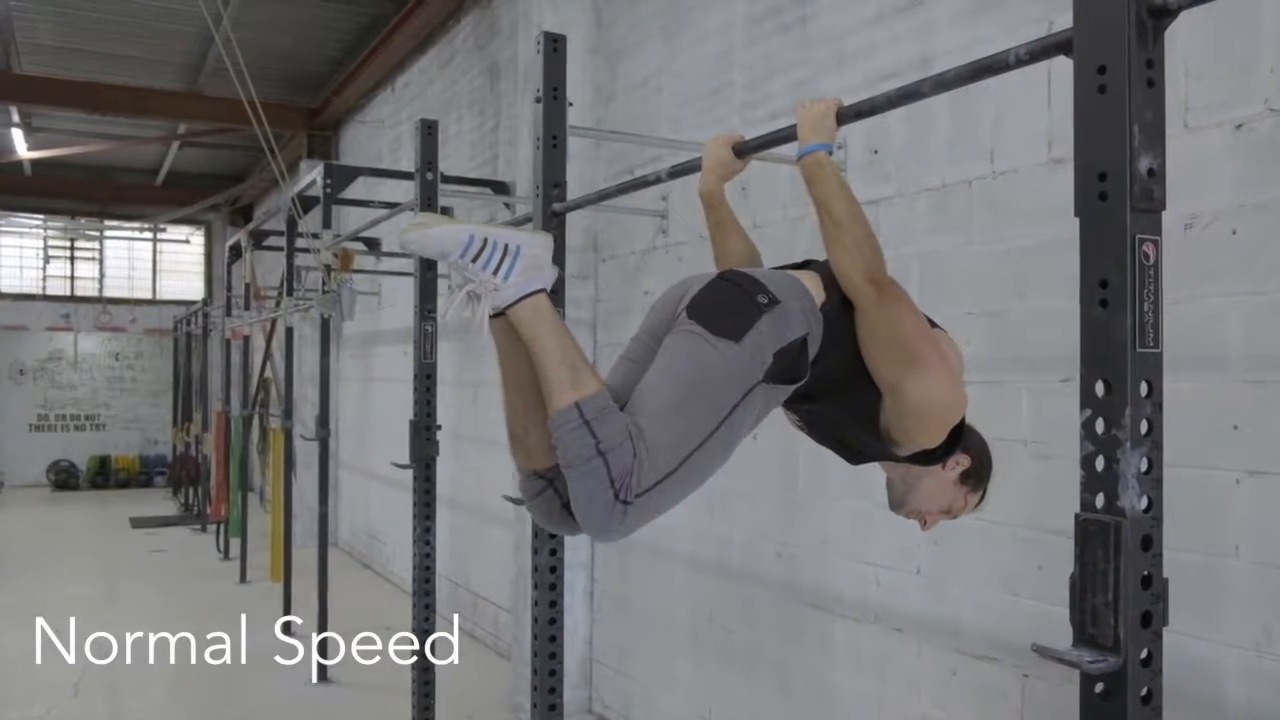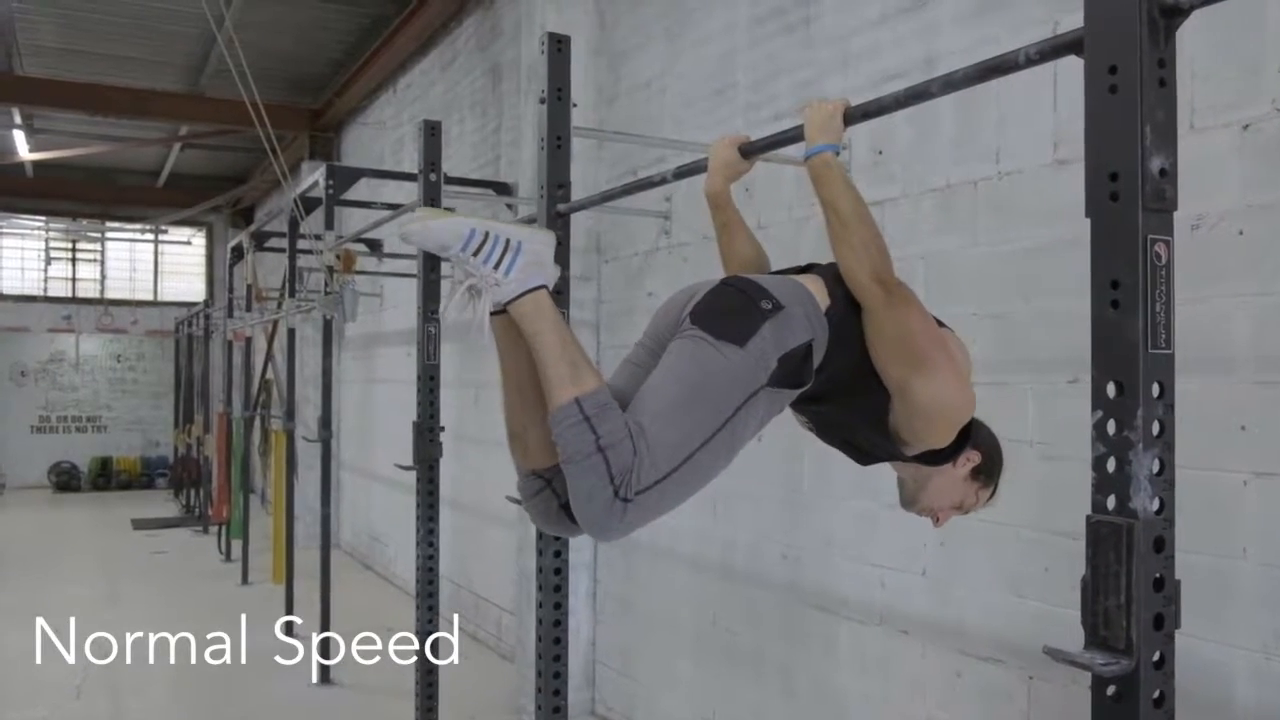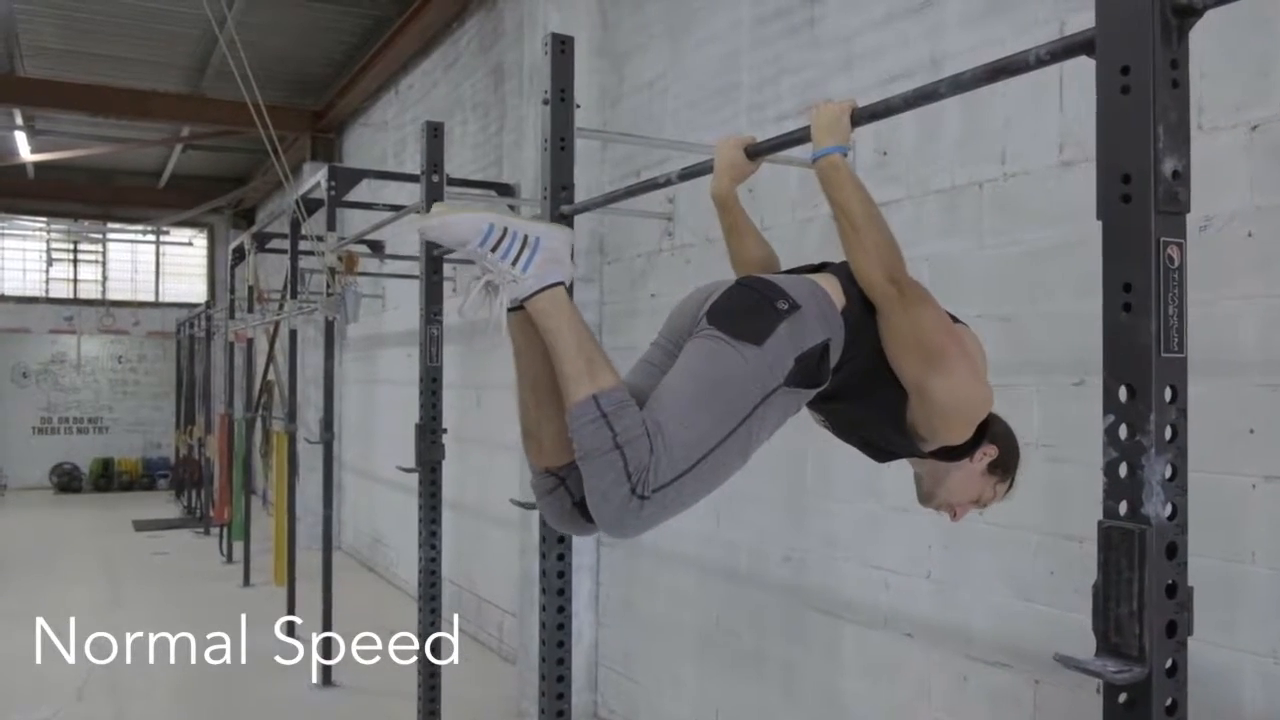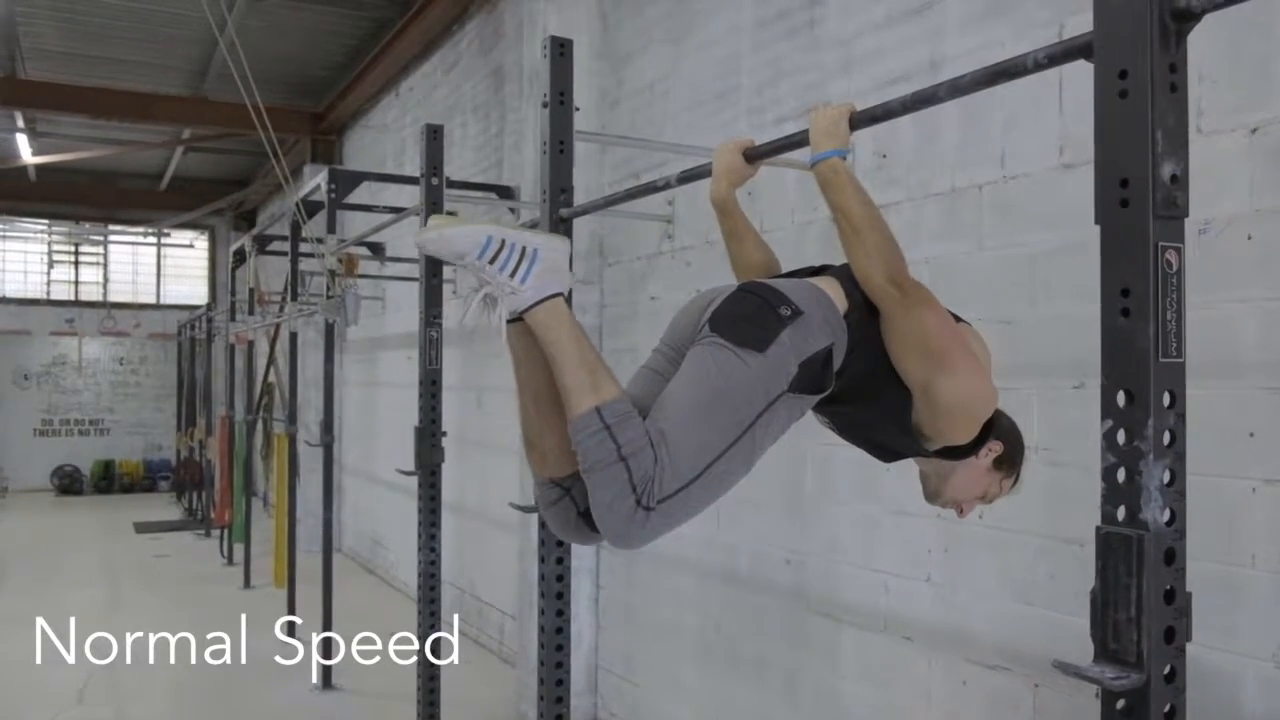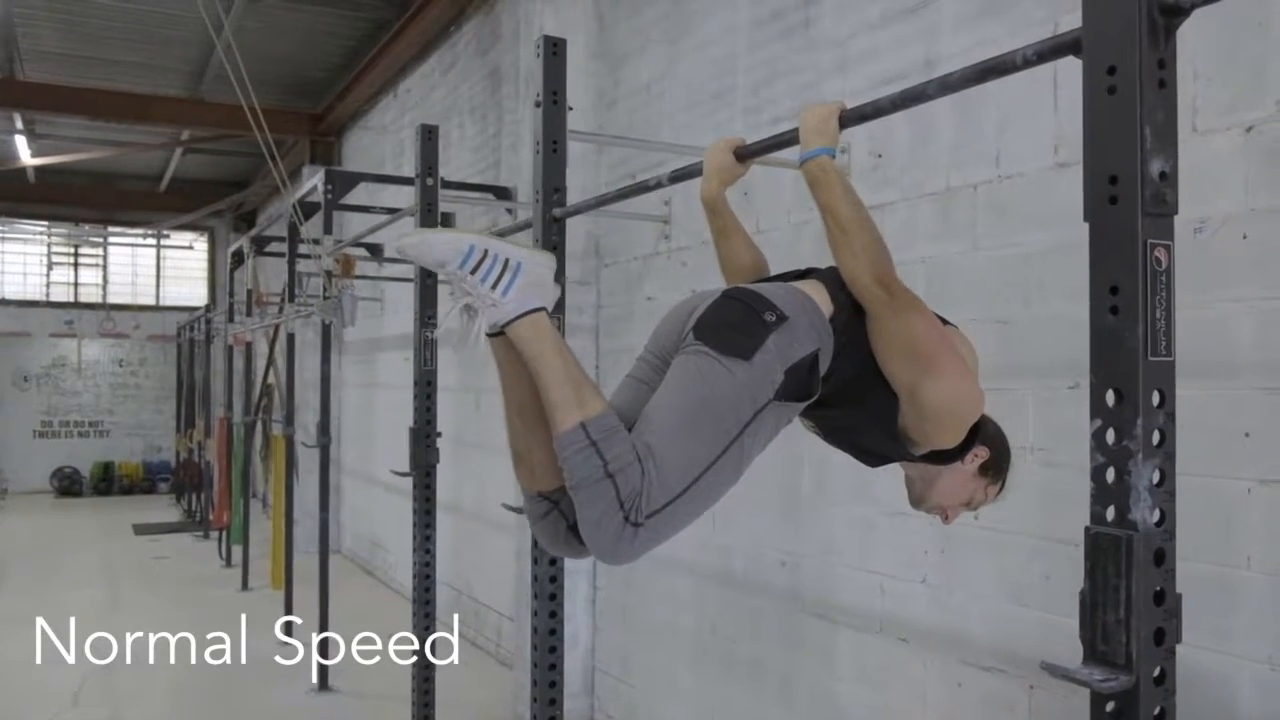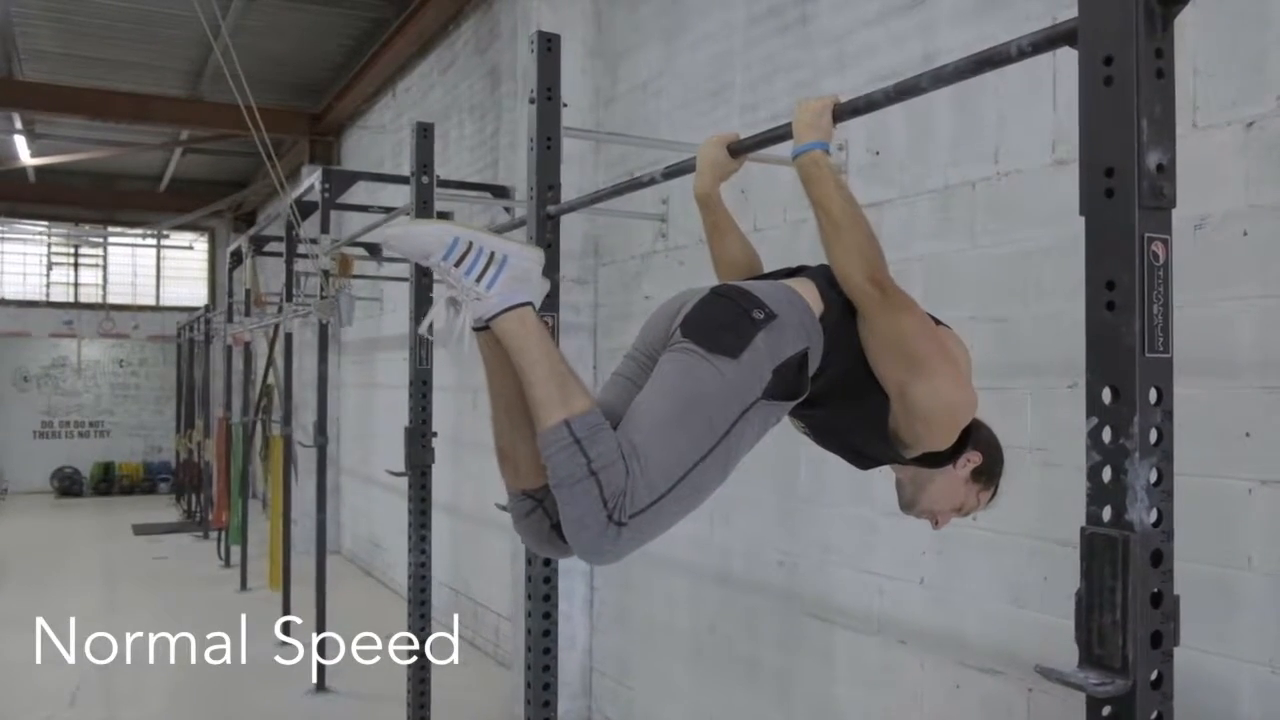
dt=0.3s
person 1, frame 1
right shoulder: (934, 406)
right elbow: (870, 285)
right wrist: (815, 155)
left hip: (709, 305)
right hip: (754, 327)
left knee: (559, 504)
right knee: (609, 504)
left ankle: (507, 294)
right ankle: (520, 285)
person 1, frame 2
right shoulder: (943, 405)
right elbow: (878, 286)
right wrist: (822, 155)
left hip: (708, 309)
right hip: (760, 336)
left knee: (556, 505)
right knee: (607, 503)
left ankle: (508, 291)
right ankle: (520, 282)
person 1, frame 3
right shoulder: (959, 402)
right elbow: (892, 287)
right wrist: (830, 158)
left hip: (725, 311)
right hip: (774, 333)
left knee: (570, 505)
right knee: (623, 502)
left ankle: (525, 287)
right ankle: (537, 278)
person 1, frame 4
right shoulder: (964, 401)
right elbow: (892, 287)
right wrist: (828, 159)
left hip: (723, 315)
right hip: (776, 340)
left knee: (574, 512)
right knee: (628, 510)
left ankle: (524, 299)
right ankle: (535, 289)
person 1, frame 5
right shoulder: (952, 403)
right elbow: (881, 291)
right wrist: (818, 160)
left hip: (715, 319)
right hip: (764, 344)
left knee: (564, 526)
right knee: (618, 528)
left ankle: (507, 316)
right ankle: (517, 302)
person 1, frame 6
right shoulder: (944, 408)
right elbow: (872, 288)
right wrist: (811, 153)
left hip: (700, 317)
right hip: (753, 344)
left knee: (546, 526)
right knee: (599, 525)
left ankle: (494, 306)
right ankle: (505, 296)
